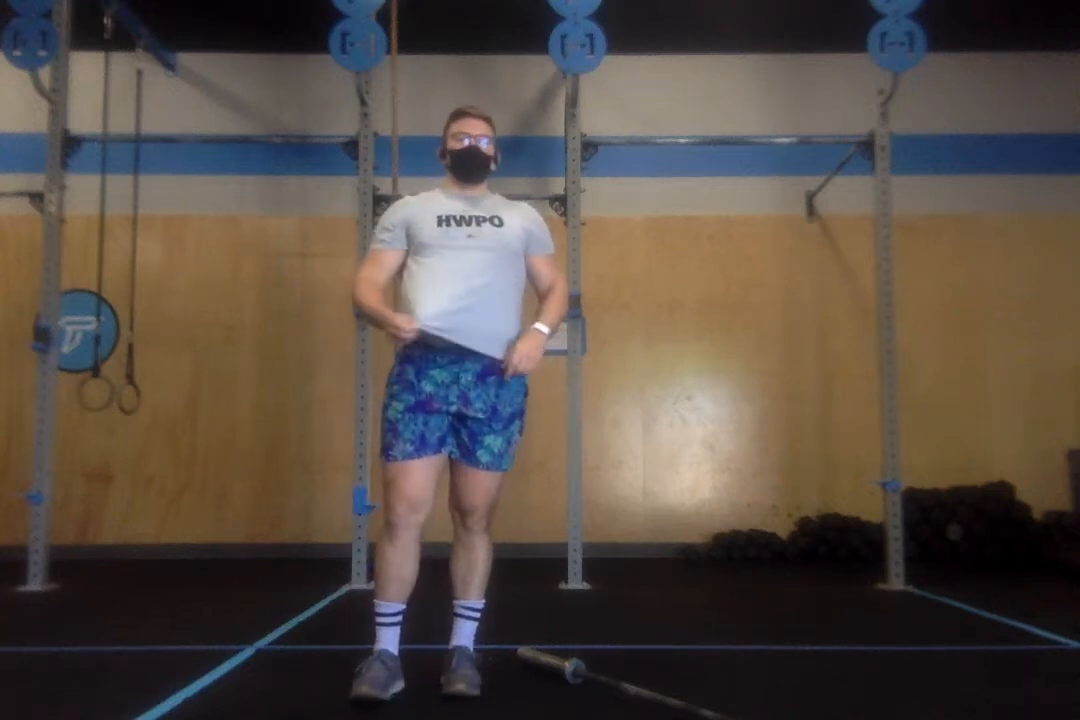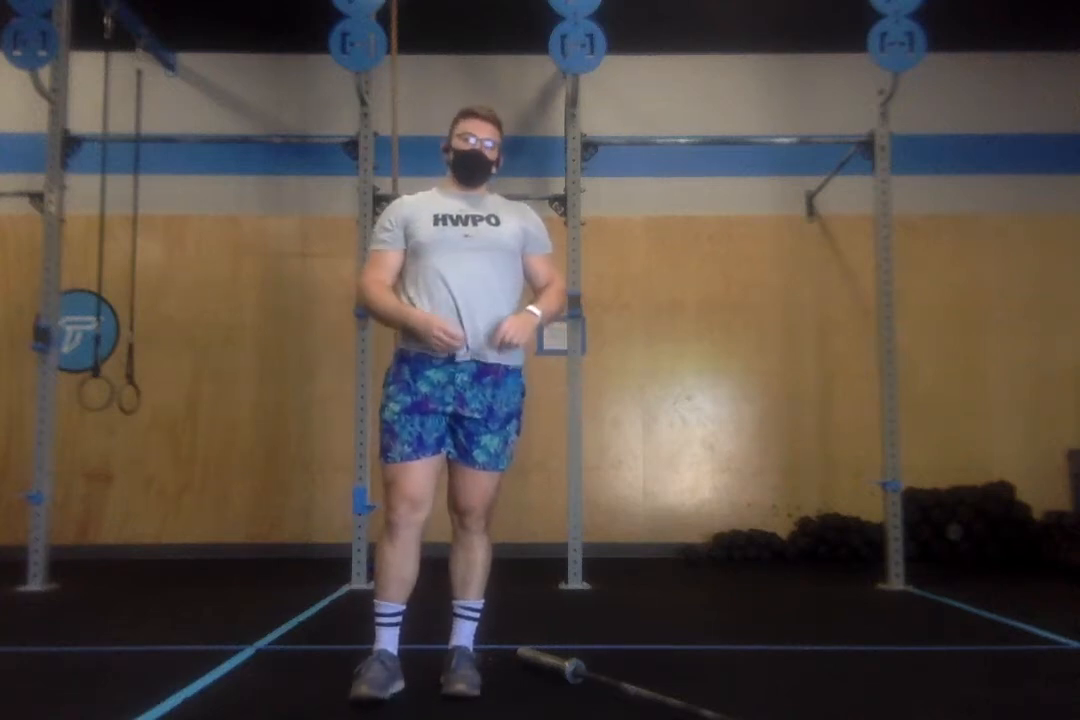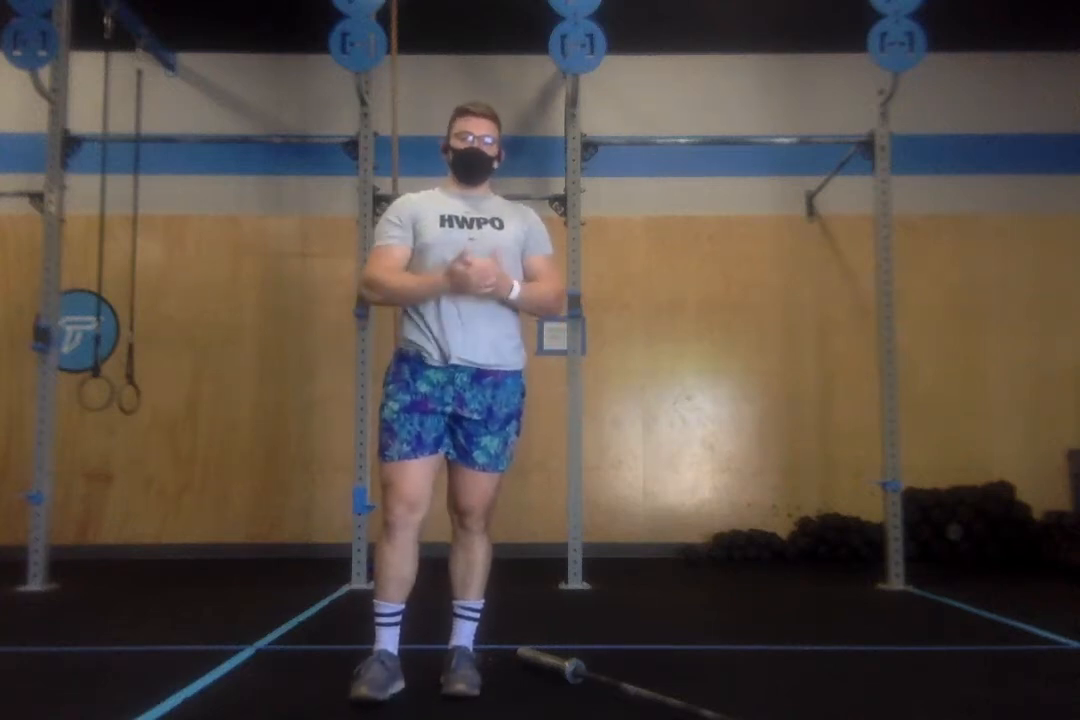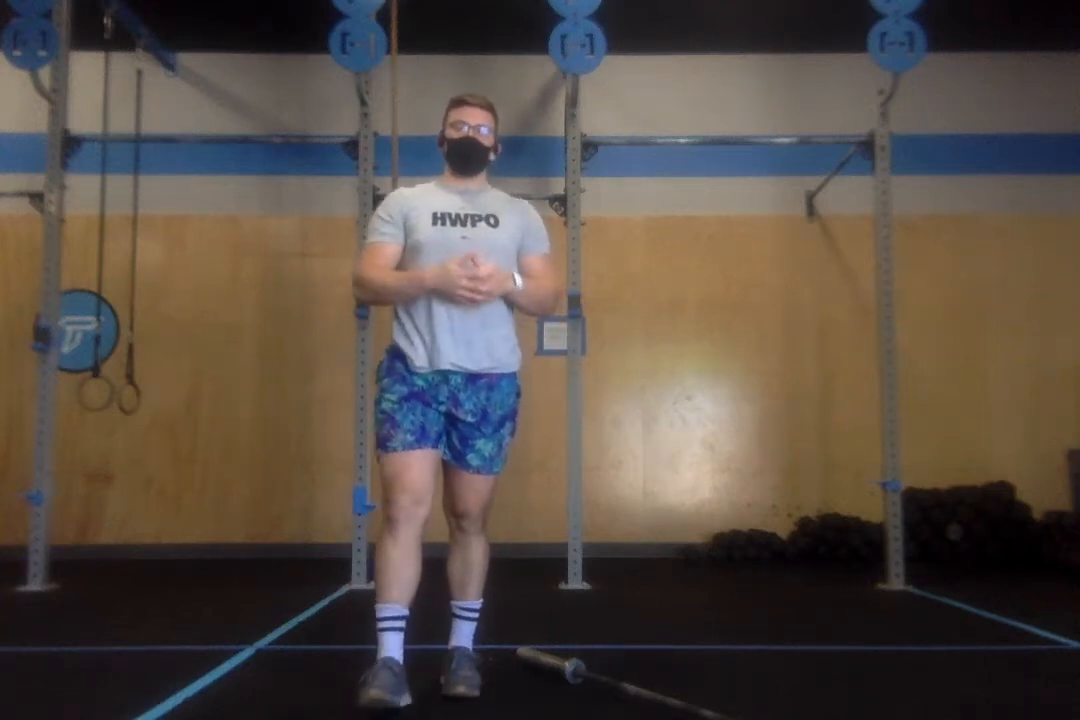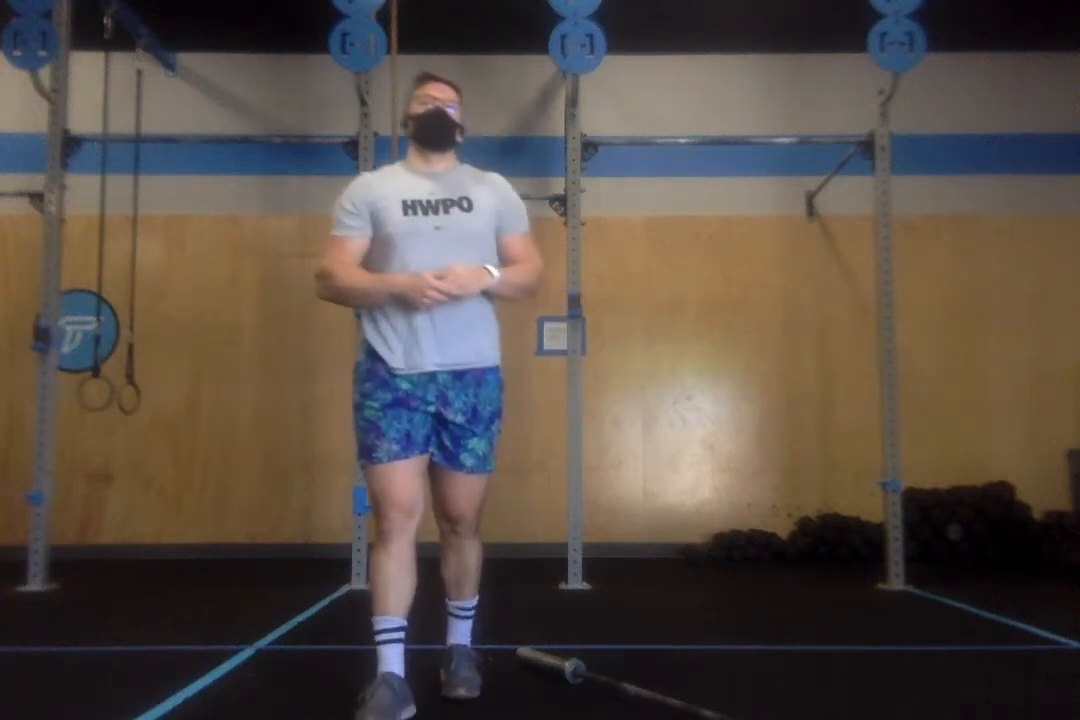
dt=0.4s
person 1, frame 1
left shoulder: (524, 218)
right shoulder: (407, 211)
left elbow: (554, 286)
right elbow: (366, 282)
left wrist: (539, 331)
right wrist: (387, 315)
left hip: (497, 377)
right hip: (422, 371)
left knee: (474, 516)
right knee: (404, 511)
left ankle: (462, 648)
right ankle: (385, 652)
person 1, frame 2
left shoulder: (521, 218)
right shoulder: (405, 210)
left elbow: (553, 285)
right elbow: (371, 287)
left wrist: (531, 314)
right wrist: (417, 319)
left hip: (495, 377)
right hip: (419, 372)
left knee: (473, 516)
right knee: (405, 510)
left ankle: (462, 648)
right ankle: (384, 653)
person 1, frame 3
left shoulder: (524, 220)
right shoulder: (410, 208)
left elbow: (553, 297)
right elbow: (374, 283)
left wrist: (507, 287)
right wrist: (443, 279)
left hip: (495, 381)
right hip: (419, 374)
left knee: (473, 516)
right knee: (402, 511)
left ankle: (462, 648)
right ankle: (385, 653)
person 1, frame 4
left shoulder: (520, 214)
right shoulder: (403, 203)
left elbow: (548, 297)
right elbow: (365, 283)
left wrist: (506, 282)
right wrist: (433, 276)
left hip: (489, 382)
right hip: (411, 374)
left knee: (469, 518)
right knee: (405, 507)
left ankle: (461, 648)
right ankle: (389, 660)
person 1, frame 5
left shoulder: (495, 191)
right shoulder: (369, 189)
left elbow: (530, 274)
right elbow: (330, 278)
left wrist: (484, 276)
right wrist: (401, 284)
left hip: (473, 377)
right hip: (391, 376)
left knee: (460, 521)
right knee: (397, 518)
left ankle: (459, 644)
